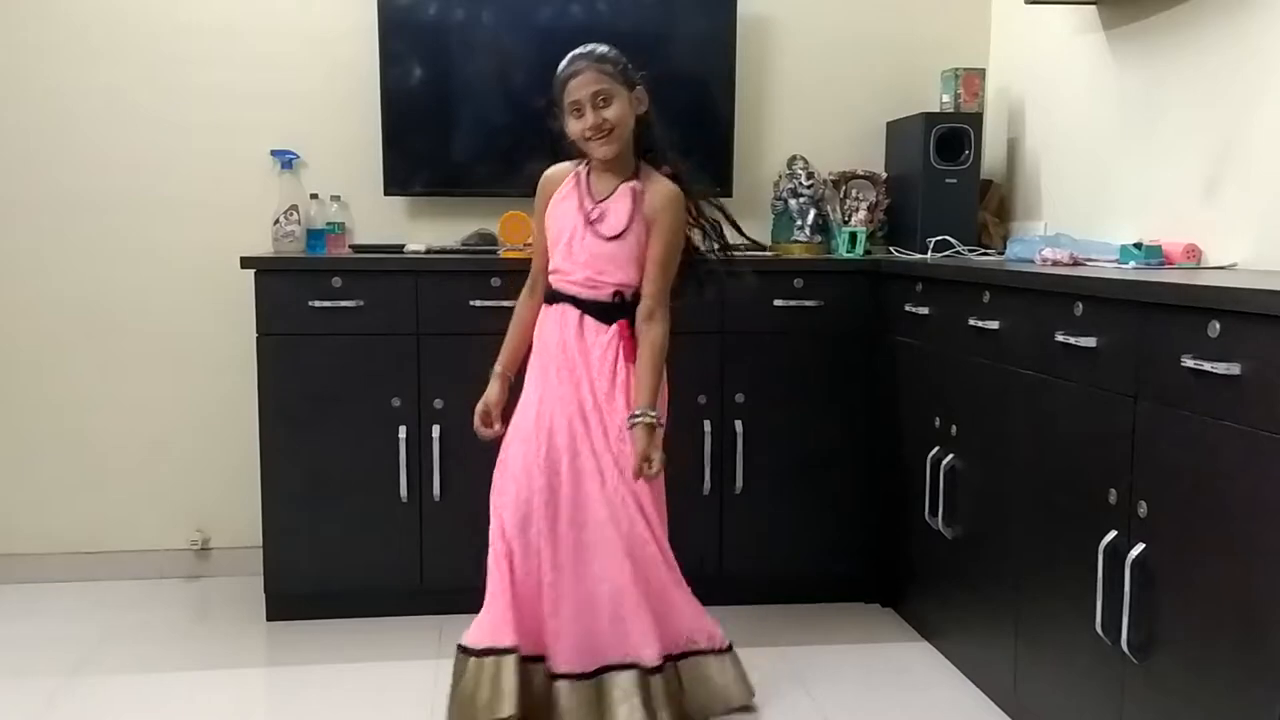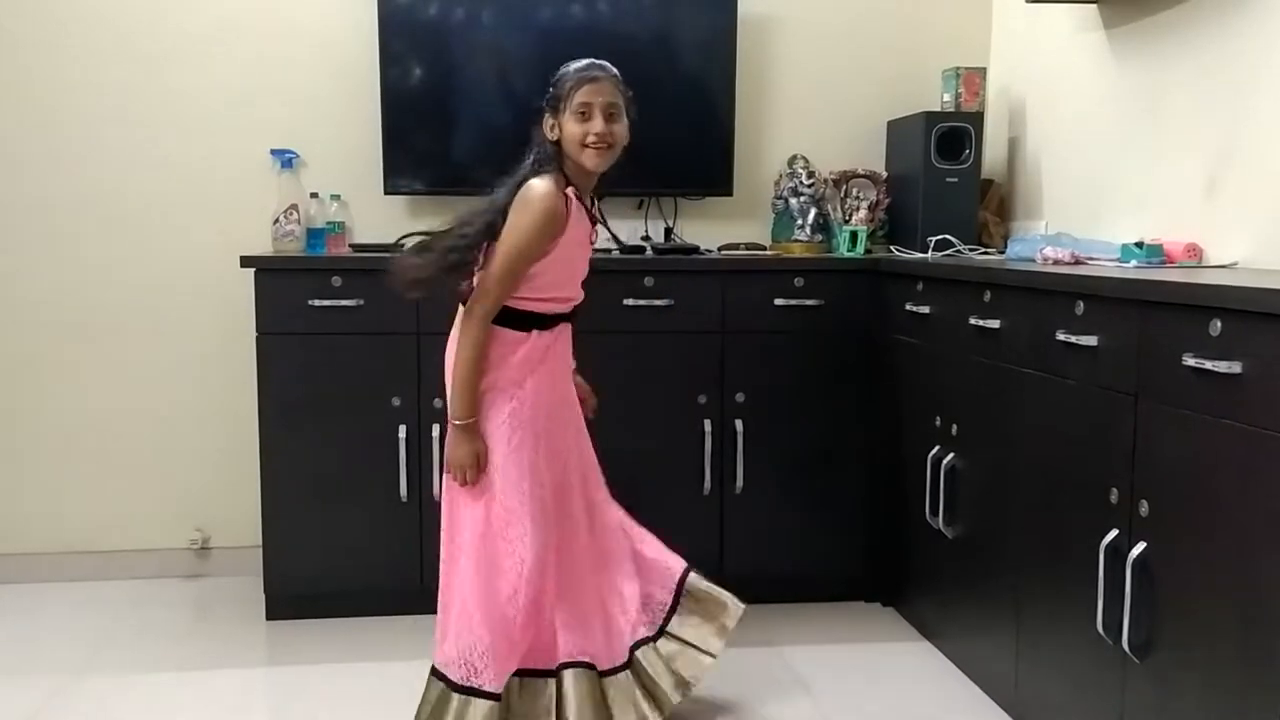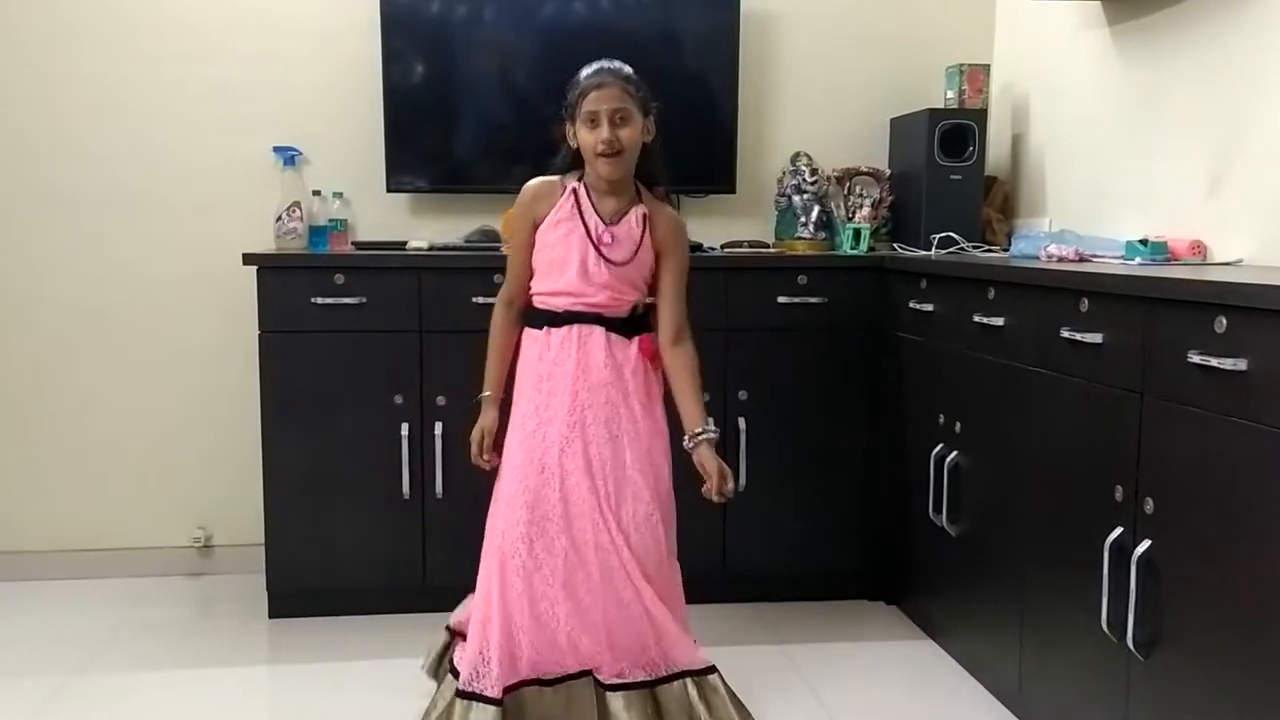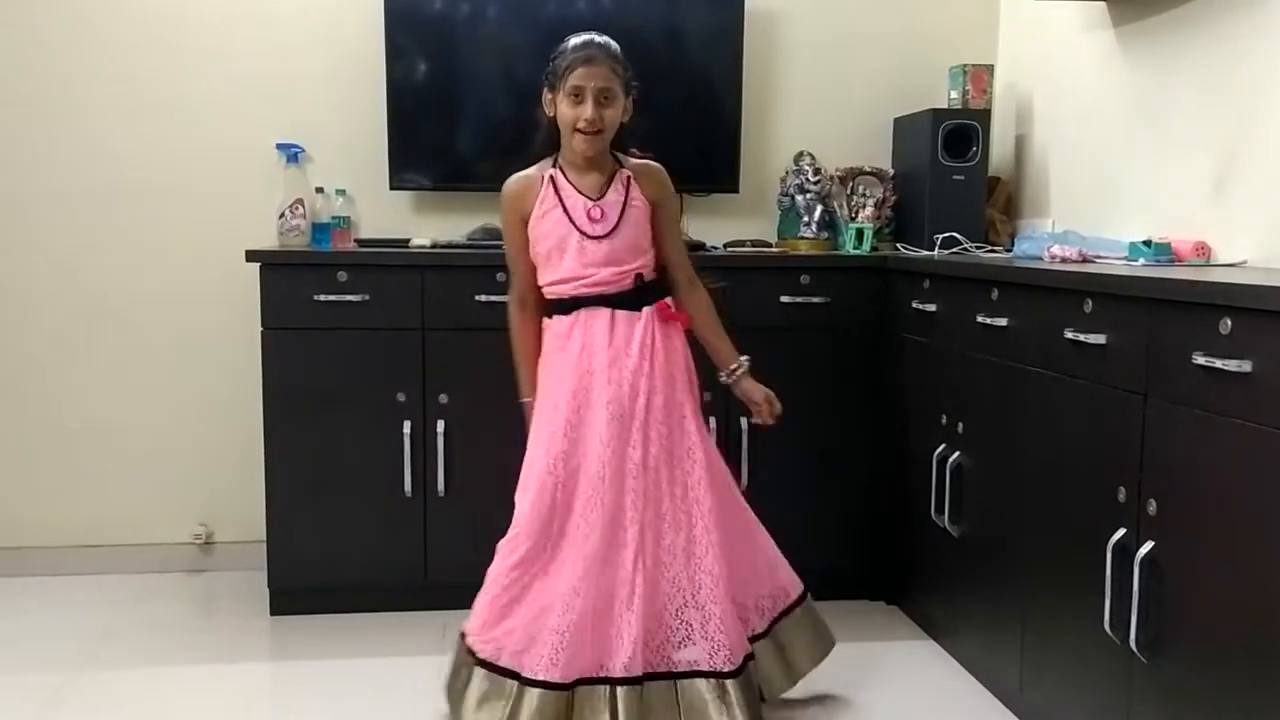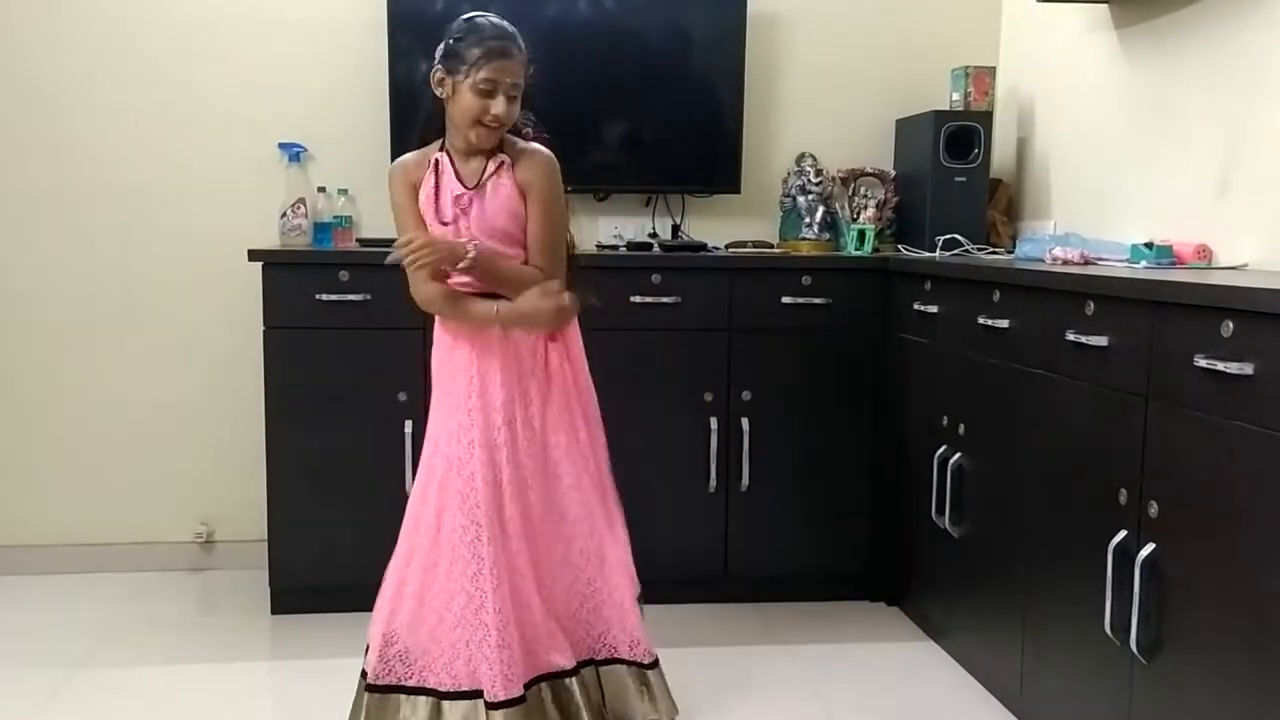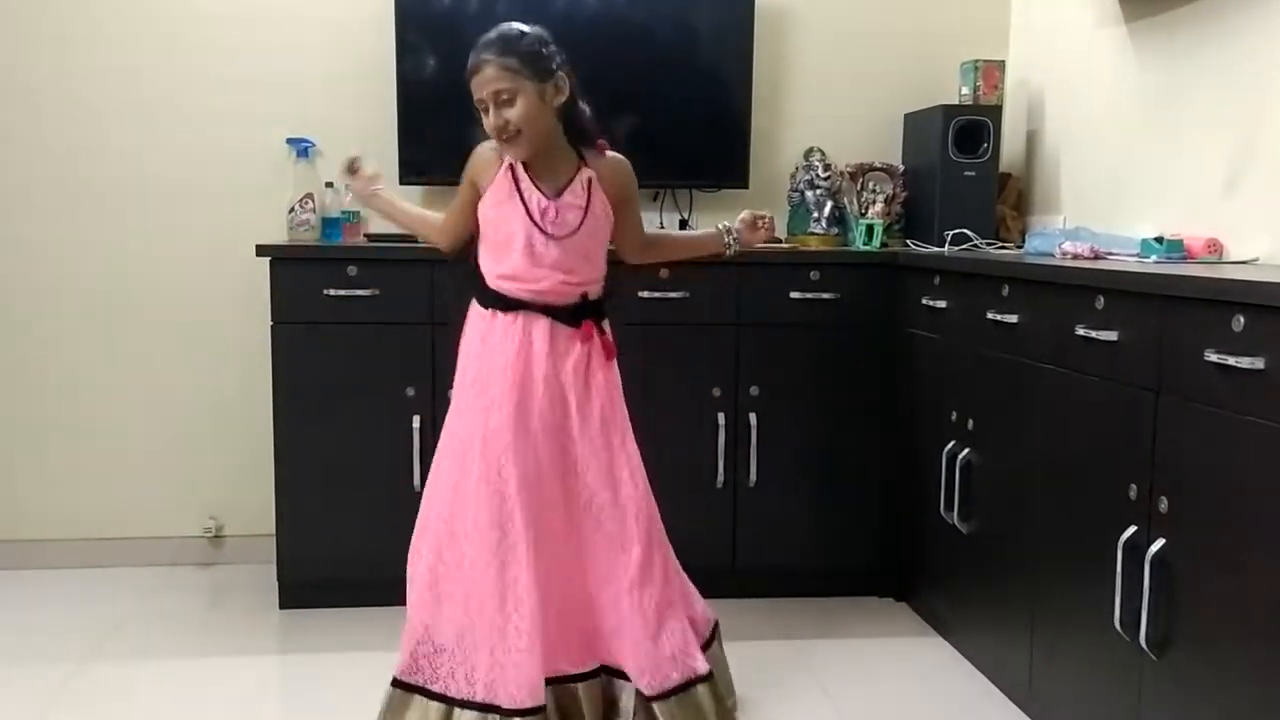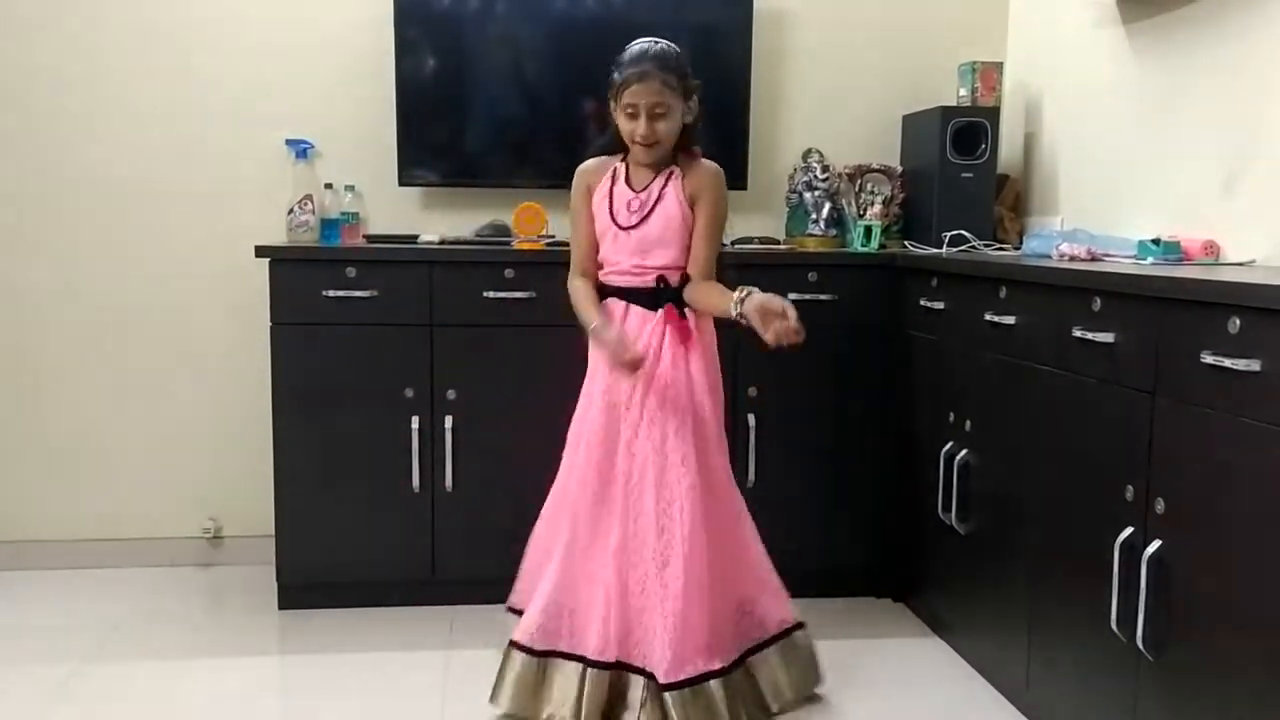
dt=0.7s
person 1, frame 1
left shoulder: (660, 197)
right shoulder: (556, 184)
left elbow: (654, 318)
right elbow: (537, 291)
left wrist: (647, 418)
right wrist: (500, 378)
left hip: (615, 372)
right hip: (553, 370)
left knee: (620, 533)
right knee: (529, 523)
person 1, frame 2
left shoulder: (583, 196)
right shoulder: (541, 200)
right elbow: (479, 312)
left wrist: (569, 375)
right wrist: (462, 424)
left hip: (543, 367)
right hip: (503, 375)
left knee: (569, 511)
right knee: (511, 535)
person 1, frame 3
left shoulder: (662, 220)
right shoulder: (539, 197)
left elbow: (674, 335)
right elbow: (510, 303)
left wrist: (700, 436)
right wrist: (491, 404)
left hip: (626, 386)
right hip: (546, 384)
left knee: (634, 540)
right knee: (531, 539)
person 1, frame 4
left shoulder: (650, 181)
right shoulder: (524, 192)
left elbow: (685, 282)
right elbow: (524, 305)
left wrist: (738, 372)
right wrist: (532, 403)
left hip: (649, 359)
right hip: (571, 369)
left knee: (668, 516)
right knee: (554, 522)
person 1, frame 5
left shoulder: (535, 165)
right shoulder: (410, 173)
left elbow: (547, 284)
right elbow: (429, 292)
left wrist: (464, 254)
right wrist: (517, 307)
left hip: (545, 367)
right hip: (469, 369)
left knee: (565, 522)
right knee: (470, 526)
person 1, frame 6
left shoulder: (610, 172)
right shoulder: (487, 164)
left elbow: (636, 245)
right elbow: (450, 234)
left wrist: (726, 237)
right wrist: (376, 198)
left hip: (578, 361)
right hip: (499, 359)
left knee: (610, 515)
right knee: (486, 518)
person 1, frame 7
left shoulder: (702, 179)
right shoulder: (592, 176)
left elbow: (701, 282)
right elbow: (580, 281)
left wrist: (753, 306)
right wrist: (610, 335)
left hip: (677, 349)
right hip: (613, 348)
left knee: (678, 499)
right knee: (596, 497)
left ankle: (685, 665)
right ankle: (583, 661)
